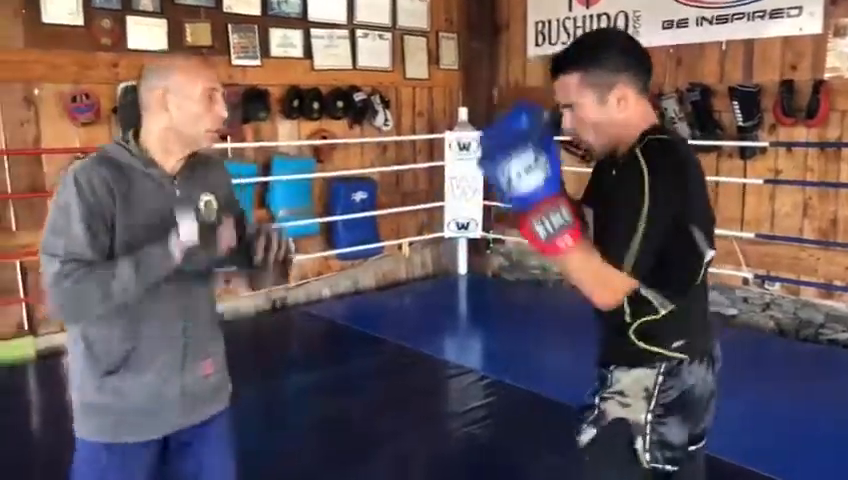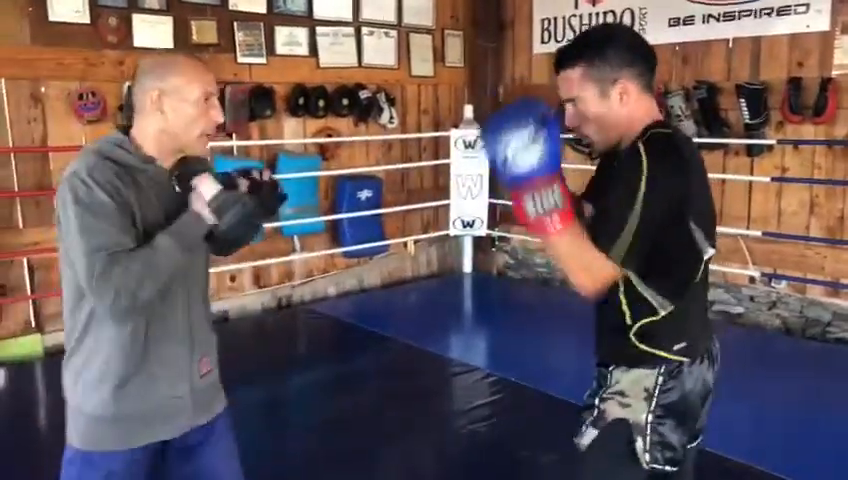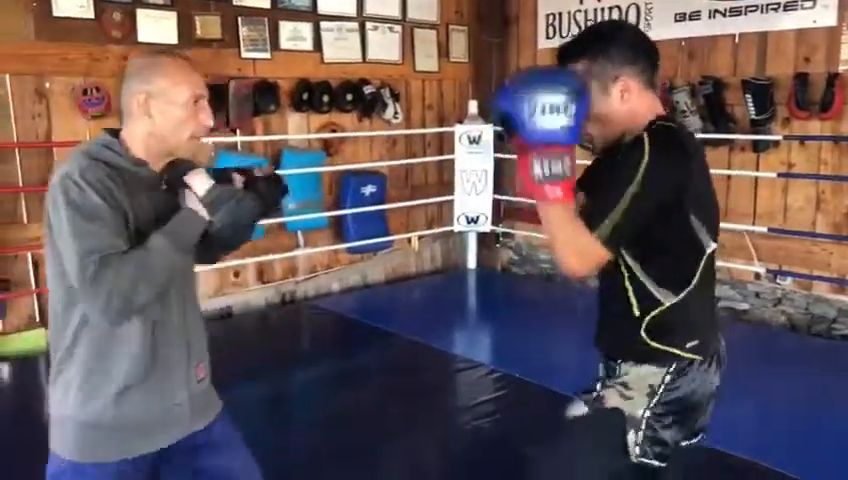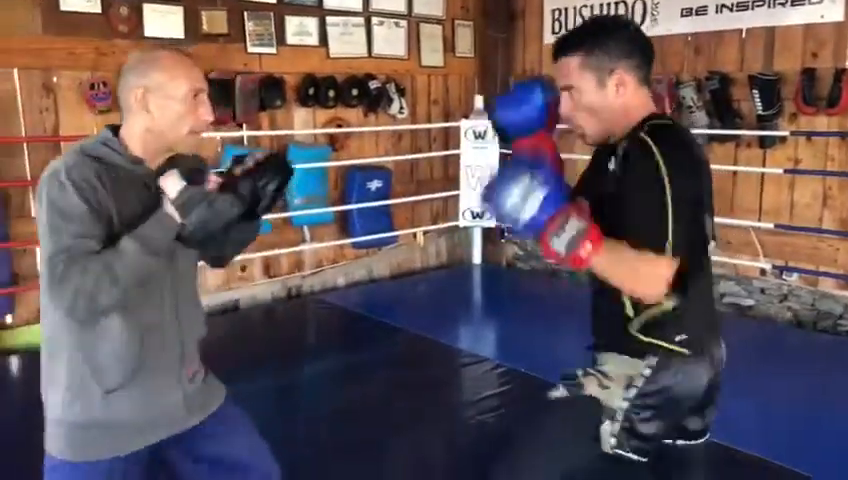
dt=0.1s
person 1, frame 1
left shoulder: (651, 169)
right shoulder: (634, 157)
left elbow: (606, 287)
right elbow: (592, 231)
left wrist: (540, 206)
right wrist: (542, 190)
left hip: (653, 370)
right hip: (682, 359)
person 1, frame 2
left shoulder: (651, 163)
right shoulder: (633, 153)
left elbow: (590, 274)
right elbow: (590, 226)
left wrist: (537, 184)
right wrist: (541, 177)
left hip: (653, 371)
right hip: (679, 359)
person 1, frame 3
left shoulder: (655, 154)
right shoulder: (629, 149)
left elbow: (578, 261)
right elbow: (589, 212)
left hip: (659, 368)
right hip: (688, 357)
person 1, frame 4
left shoulder: (657, 154)
right shoulder: (623, 147)
left elbow: (651, 279)
right elbow: (583, 212)
left wrist: (561, 227)
right wrist: (536, 151)
left hip: (647, 362)
right hip: (689, 353)
person 2, frame 1
left shoulder: (209, 176)
right shoulder: (91, 181)
left elbow: (232, 247)
right elbow: (66, 295)
left wrist: (261, 253)
right wrist: (172, 251)
left hip: (200, 389)
right hip: (119, 398)
person 2, frame 2
left shoulder: (195, 175)
right shoulder: (92, 179)
left elbow: (219, 243)
right elbow: (116, 292)
left wrist: (251, 209)
right wrist: (201, 215)
left hip: (196, 391)
right hip: (116, 406)
person 2, frame 3
left shoulder: (178, 179)
right shoulder: (83, 181)
left elbow: (206, 249)
right elbow: (108, 294)
left wrist: (243, 208)
right wrist: (196, 214)
left hip: (186, 395)
right hip: (106, 415)
person 2, frame 4
left shoulder: (182, 174)
right shoulder: (72, 179)
left elbow: (217, 252)
right elbow: (76, 296)
right wrist: (170, 218)
left hip: (184, 392)
right hip: (98, 412)
